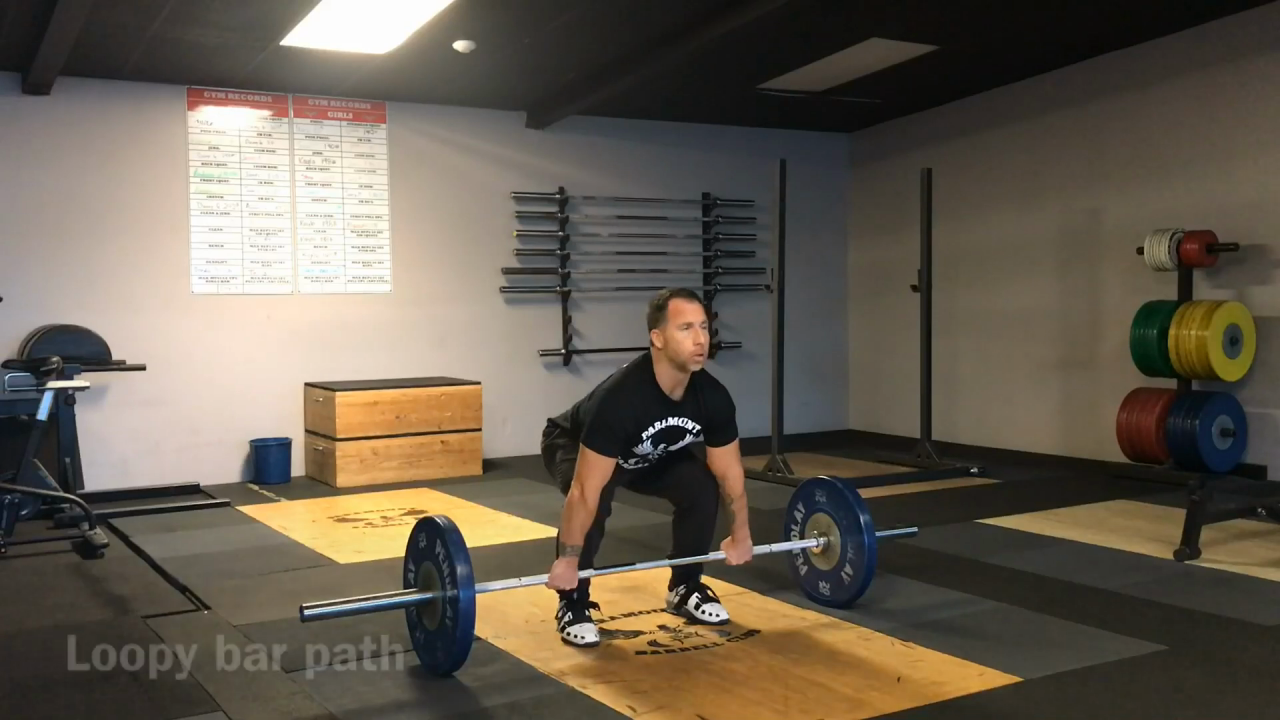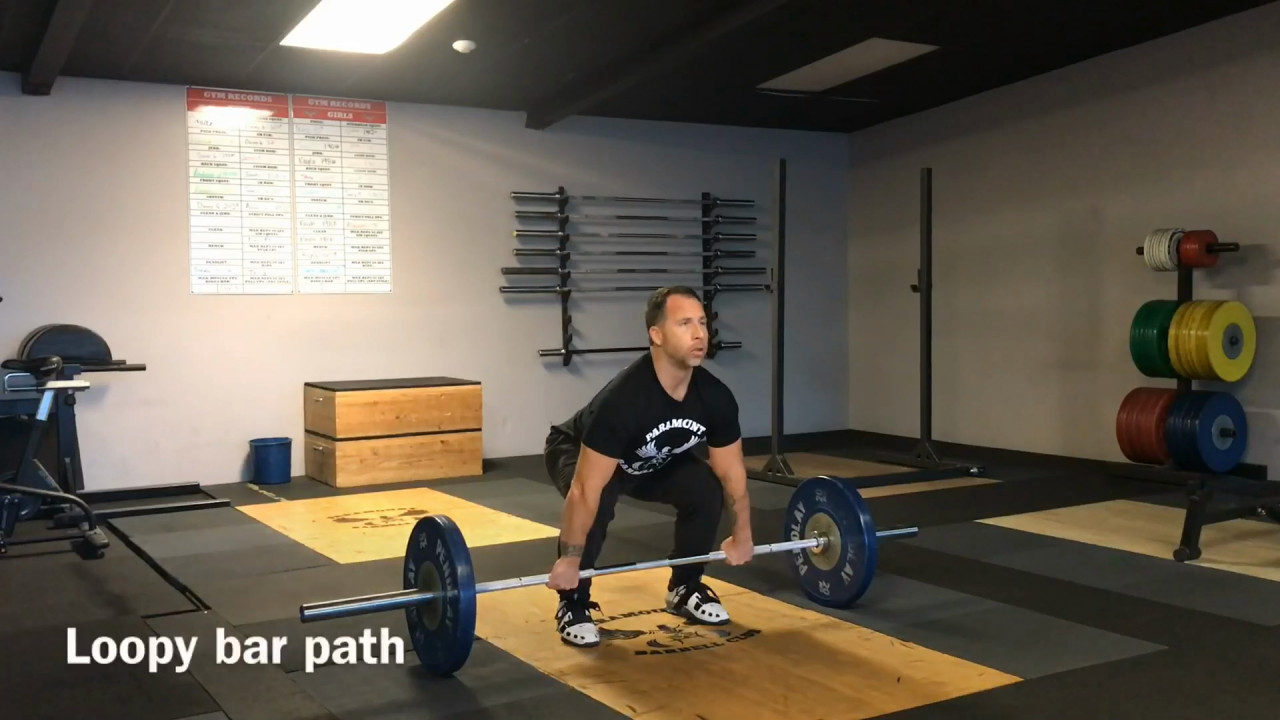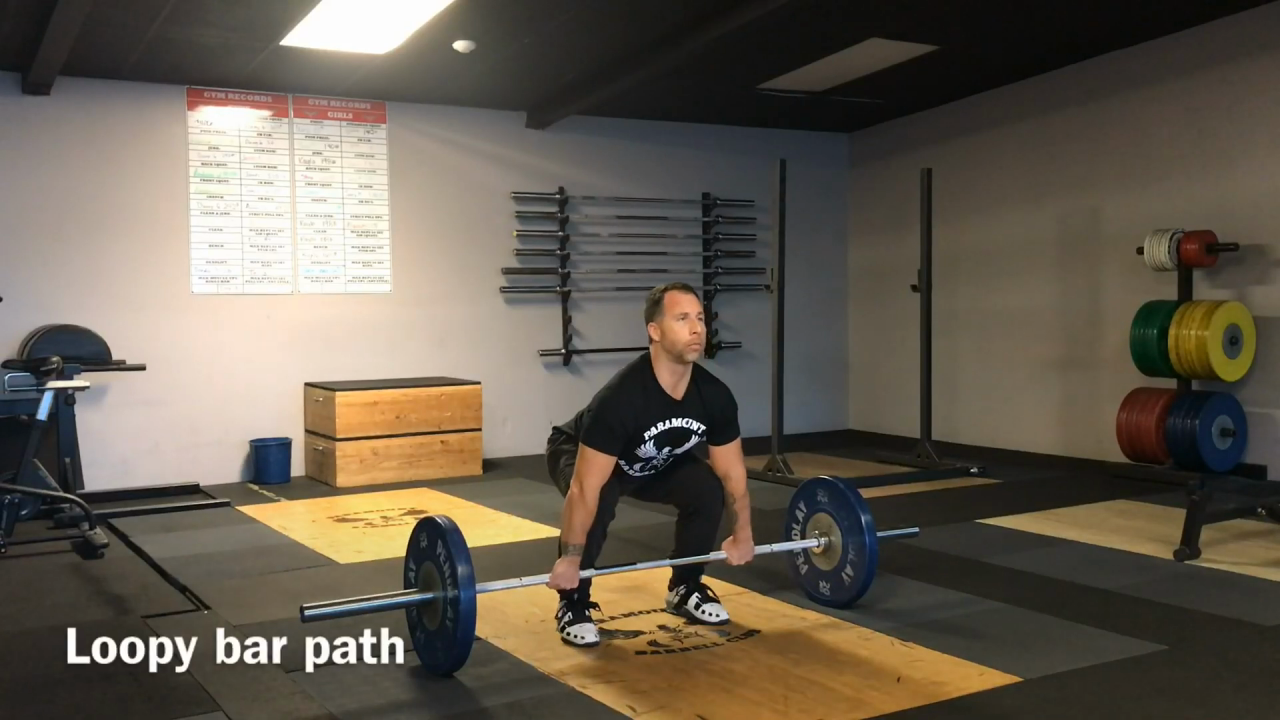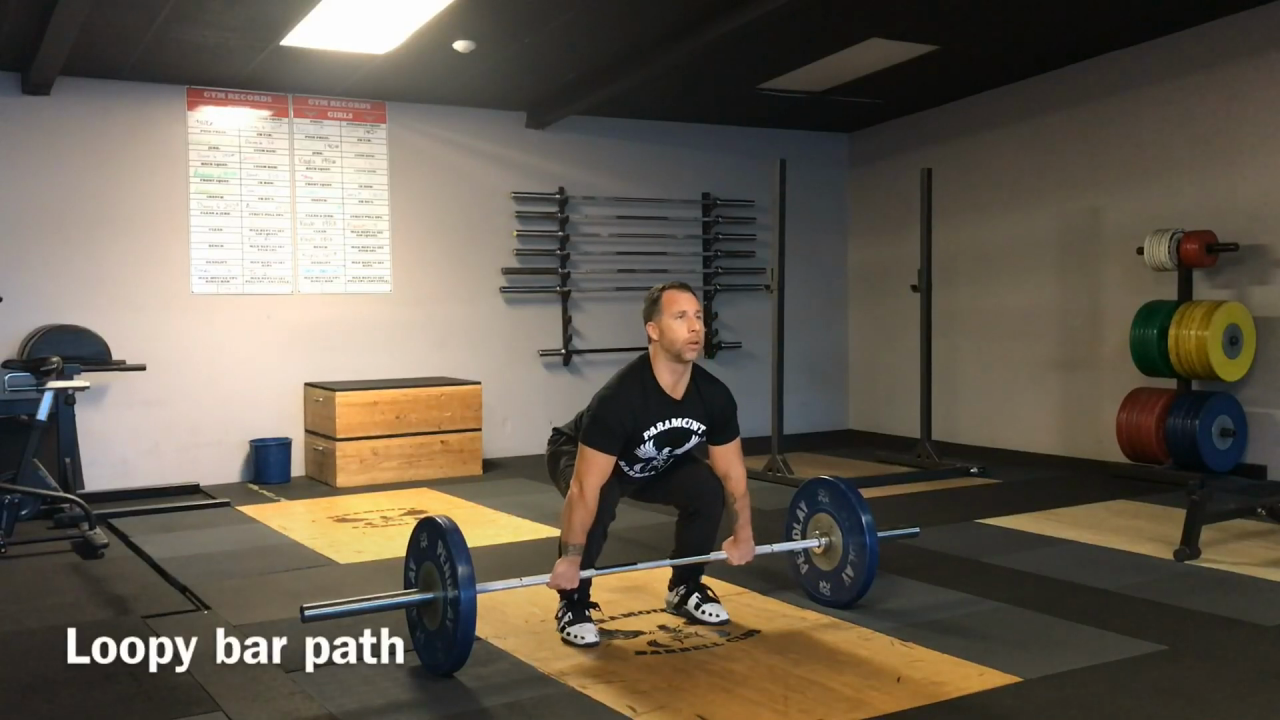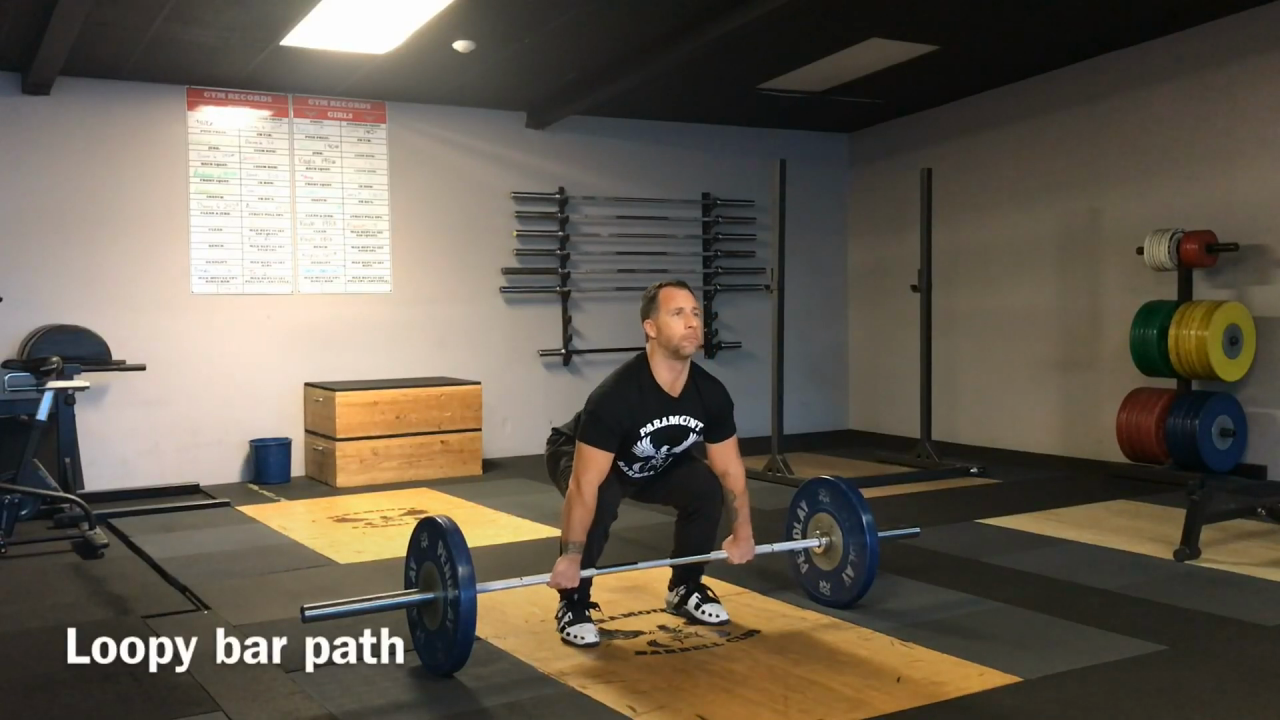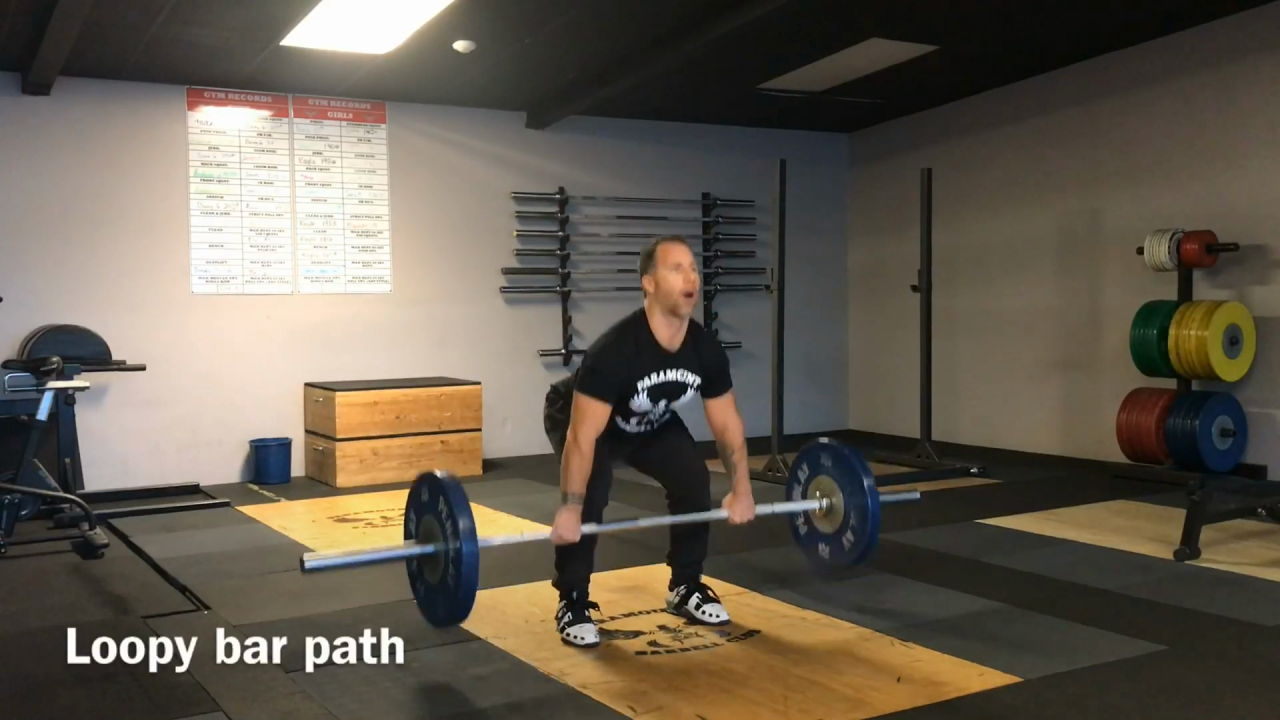
dt=0.4s
person 1, frame 1
left shoulder: (713, 396)
right shoulder: (621, 397)
left elbow: (730, 474)
right elbow: (585, 491)
left wrist: (740, 537)
right wrist: (567, 560)
right hip: (572, 443)
left knee: (701, 487)
right knee: (595, 503)
left ankle: (685, 588)
right ankle: (573, 604)
person 1, frame 2
left shoulder: (715, 397)
right shoulder: (623, 399)
left elbow: (732, 473)
right elbow: (586, 490)
left wrist: (742, 536)
right wrist: (569, 560)
left hip: (651, 460)
right hip: (576, 451)
left knee: (707, 489)
right knee: (598, 504)
left ankle: (685, 588)
right ankle: (572, 604)
person 1, frame 3
left shoulder: (714, 395)
right shoulder: (621, 397)
left elbow: (732, 472)
right elbow: (585, 489)
left wrist: (742, 536)
right wrist: (569, 560)
left hip: (653, 461)
right hip: (577, 453)
left knee: (708, 490)
right knee: (598, 504)
left ankle: (685, 589)
right ankle: (573, 604)
person 1, frame 4
left shoulder: (713, 395)
right shoulder: (620, 398)
left elbow: (732, 472)
right elbow: (585, 488)
left wrist: (743, 535)
right wrist: (570, 560)
left hip: (653, 463)
right hip: (576, 454)
left knee: (707, 490)
right knee: (598, 505)
left ankle: (685, 589)
right ankle: (573, 604)
person 1, frame 5
left shoulder: (710, 394)
right shoulder: (617, 395)
left elbow: (730, 469)
right elbow: (584, 486)
left wrist: (742, 533)
right wrist: (570, 558)
right hip: (576, 455)
left knee: (706, 489)
right knee: (599, 504)
left ankle: (685, 589)
right ankle: (573, 605)
person 1, frame 6
left shoulder: (706, 350)
right shoulder: (615, 350)
left elbow: (727, 424)
right elbow: (583, 437)
left wrist: (741, 491)
right wrist: (569, 511)
left hip: (650, 422)
right hip: (577, 415)
left knee: (692, 479)
right knee: (591, 490)
left ankle: (686, 588)
right ankle: (572, 604)
